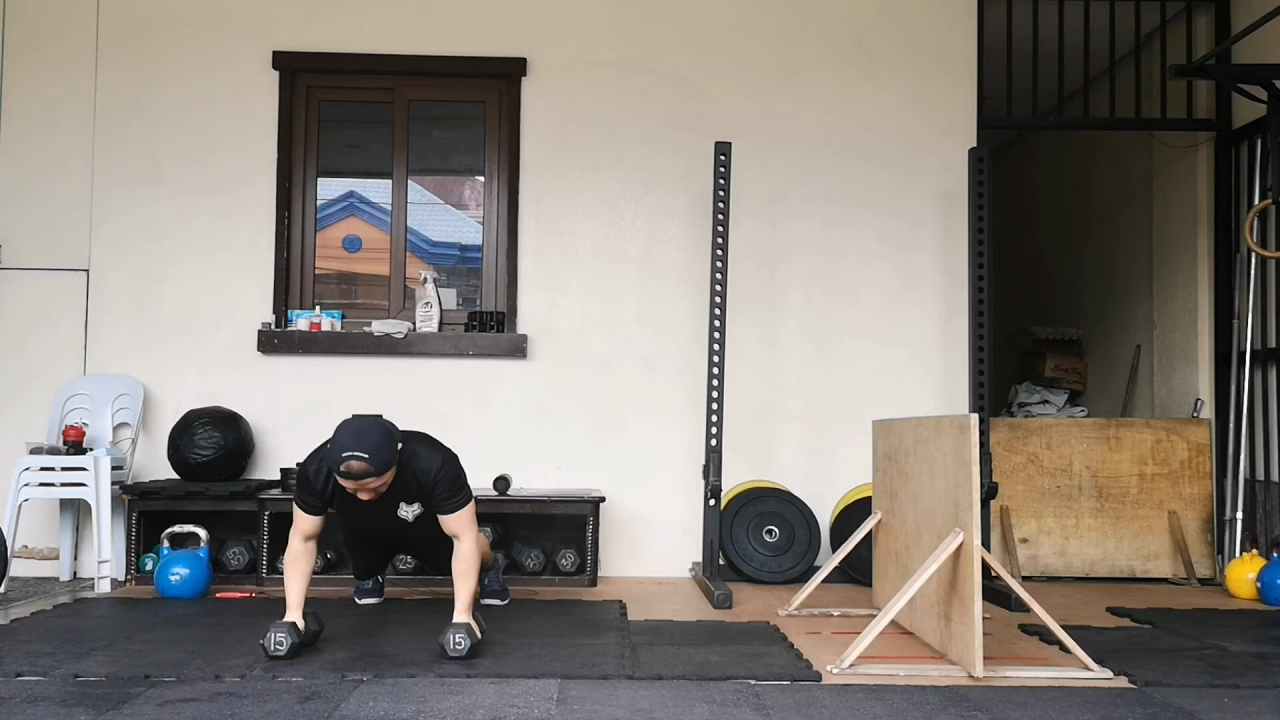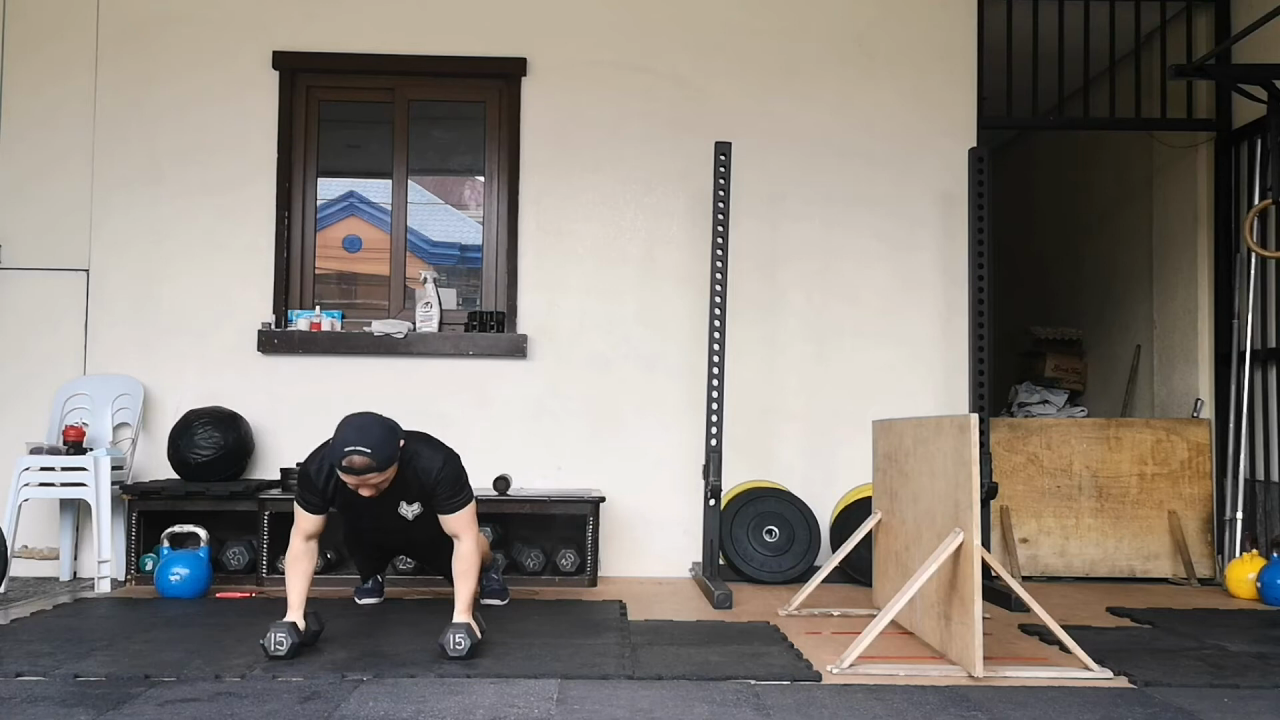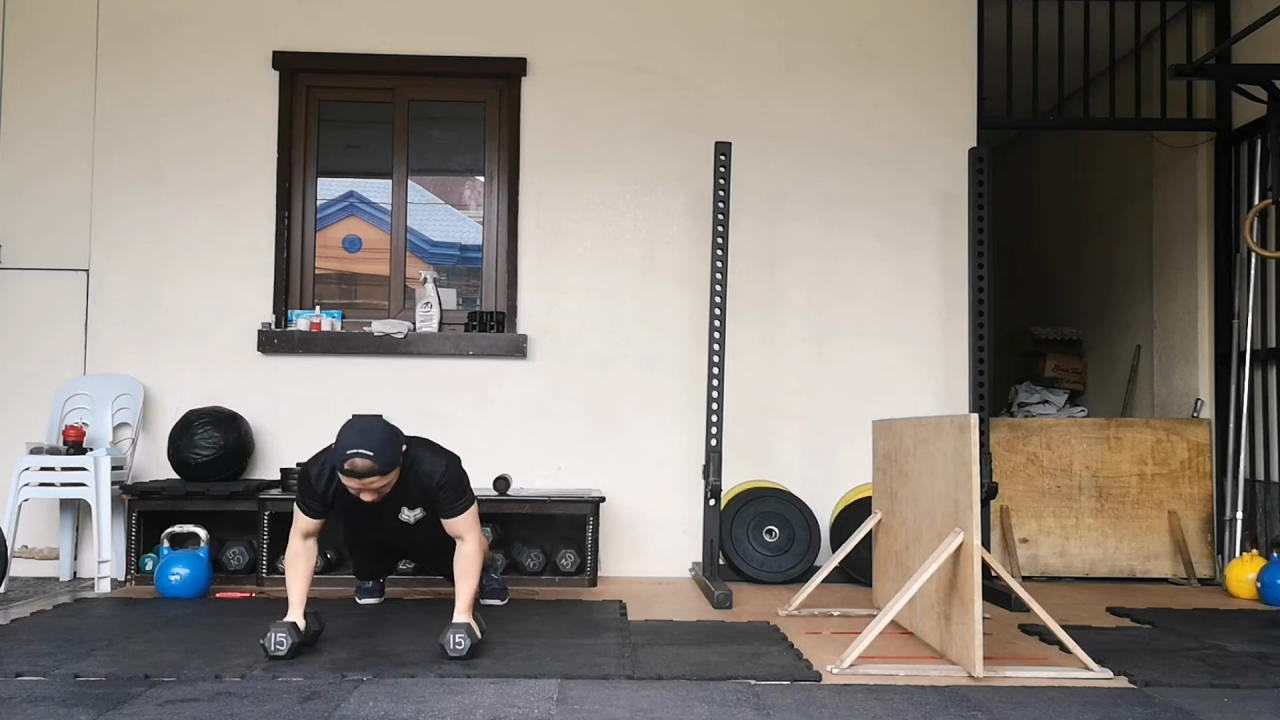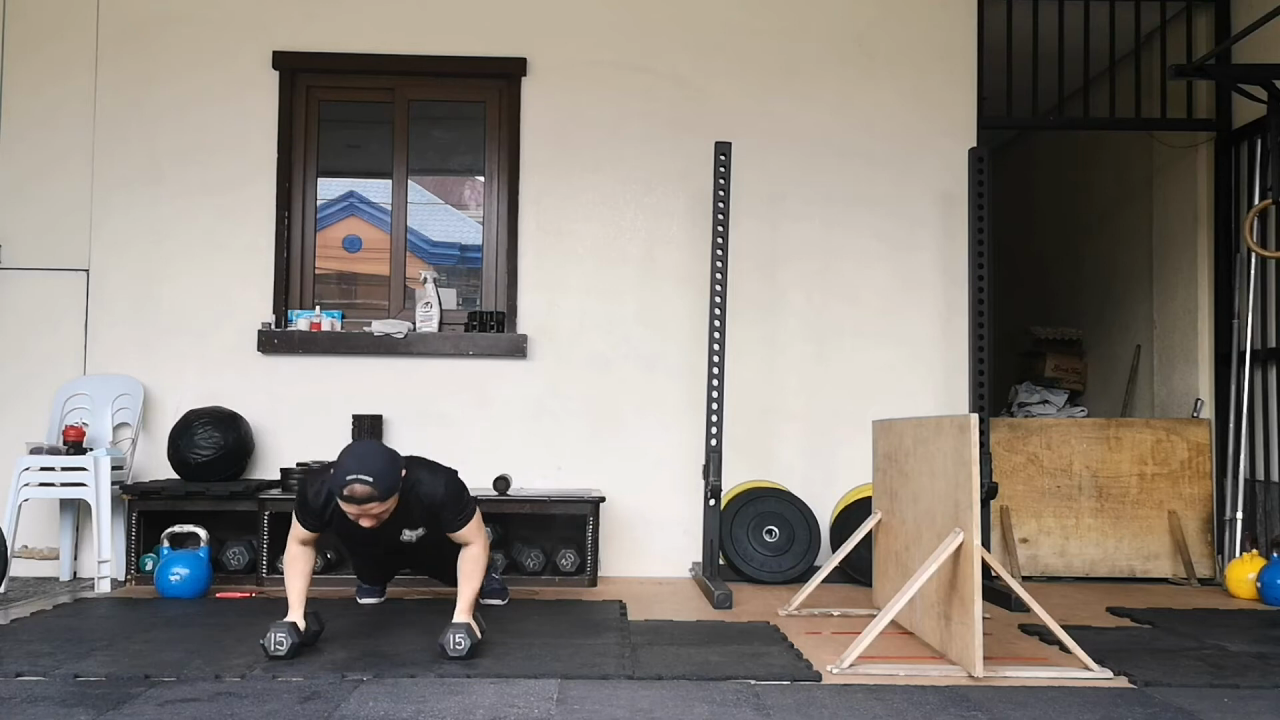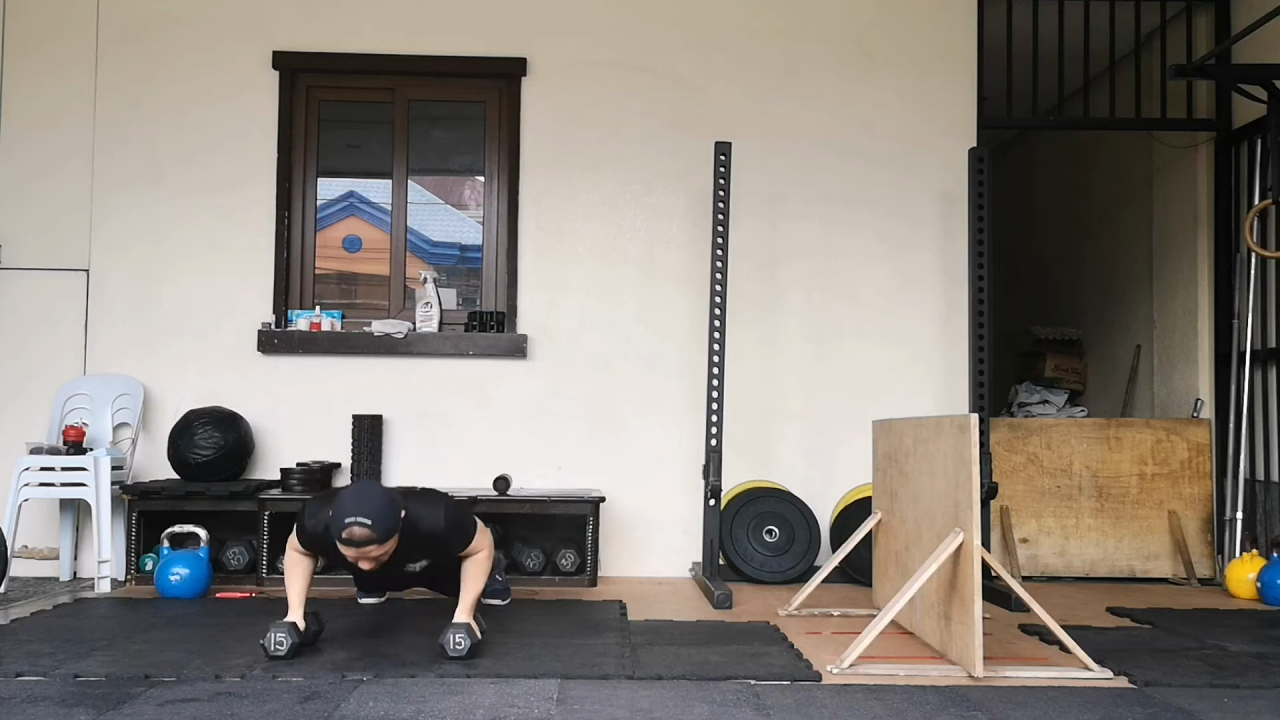
dt=0.1s
person 1, frame 1
left shoulder: (434, 464)
right shoulder: (316, 471)
left elbow: (464, 537)
right elbow: (303, 539)
left wrist: (463, 614)
right wrist: (293, 613)
left hip: (429, 530)
right hip: (365, 533)
left ankle: (488, 570)
right ankle: (372, 575)
person 1, frame 2
left shoulder: (435, 463)
right shoulder: (318, 468)
left elbow: (464, 537)
right elbow: (305, 538)
left wrist: (463, 614)
right wrist: (294, 613)
left hip: (428, 531)
left ankle: (487, 570)
right ankle: (372, 574)
person 1, frame 3
left shoulder: (436, 469)
right shoulder: (319, 473)
left elbow: (467, 538)
right elbow: (304, 538)
left wrist: (463, 612)
right wrist: (295, 610)
left hip: (430, 534)
left ankle: (486, 572)
person 1, frame 4
left shoulder: (436, 487)
right shoulder: (319, 493)
left elbow: (474, 542)
right elbow: (300, 544)
left wrist: (463, 614)
right wrist: (295, 613)
left hip: (432, 544)
left ankle: (485, 573)
person 1, frame 5
left shoulder: (437, 520)
right shoulder: (317, 521)
left elbow: (480, 549)
right elbow: (297, 550)
left wrist: (465, 612)
right wrist: (295, 610)
left hip: (435, 556)
left ankle: (490, 572)
